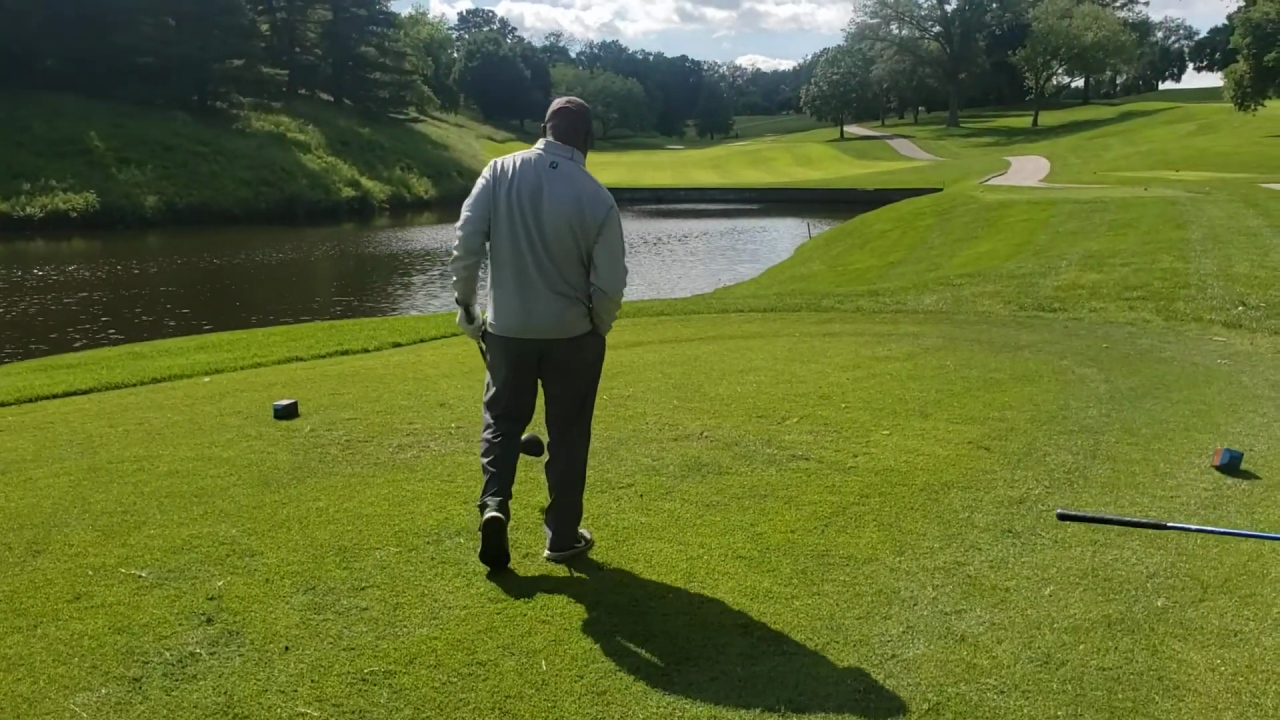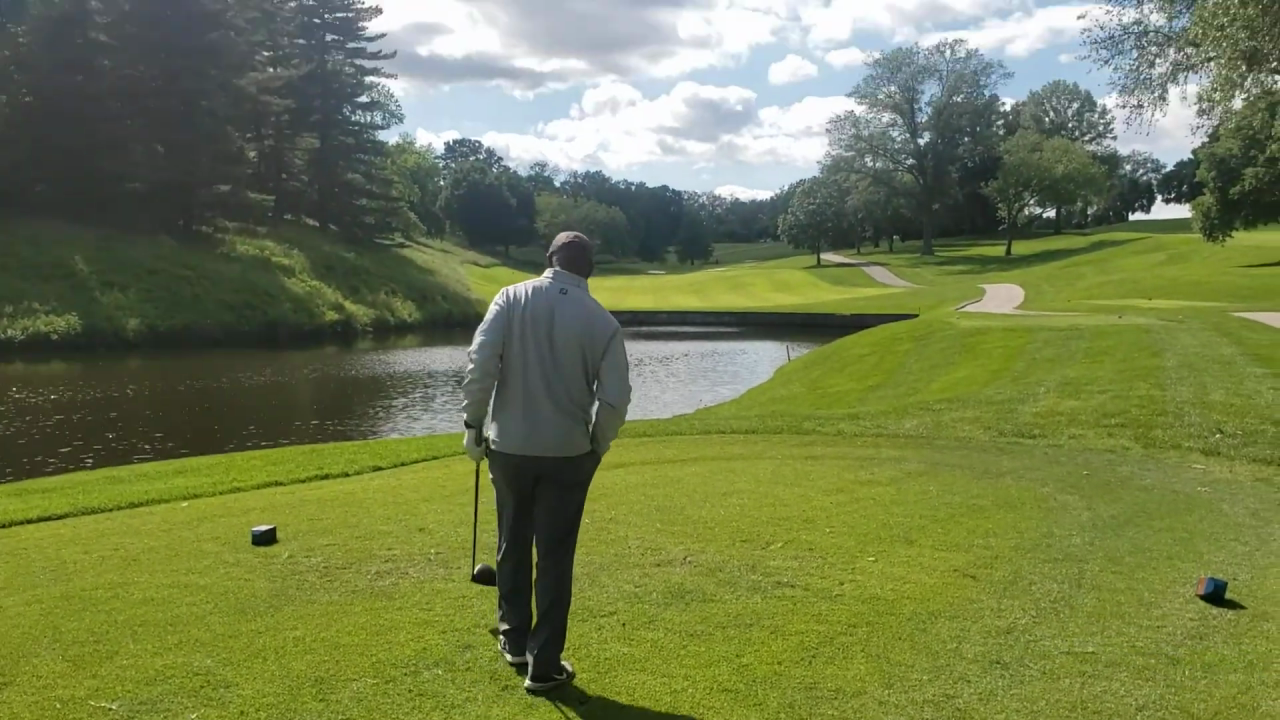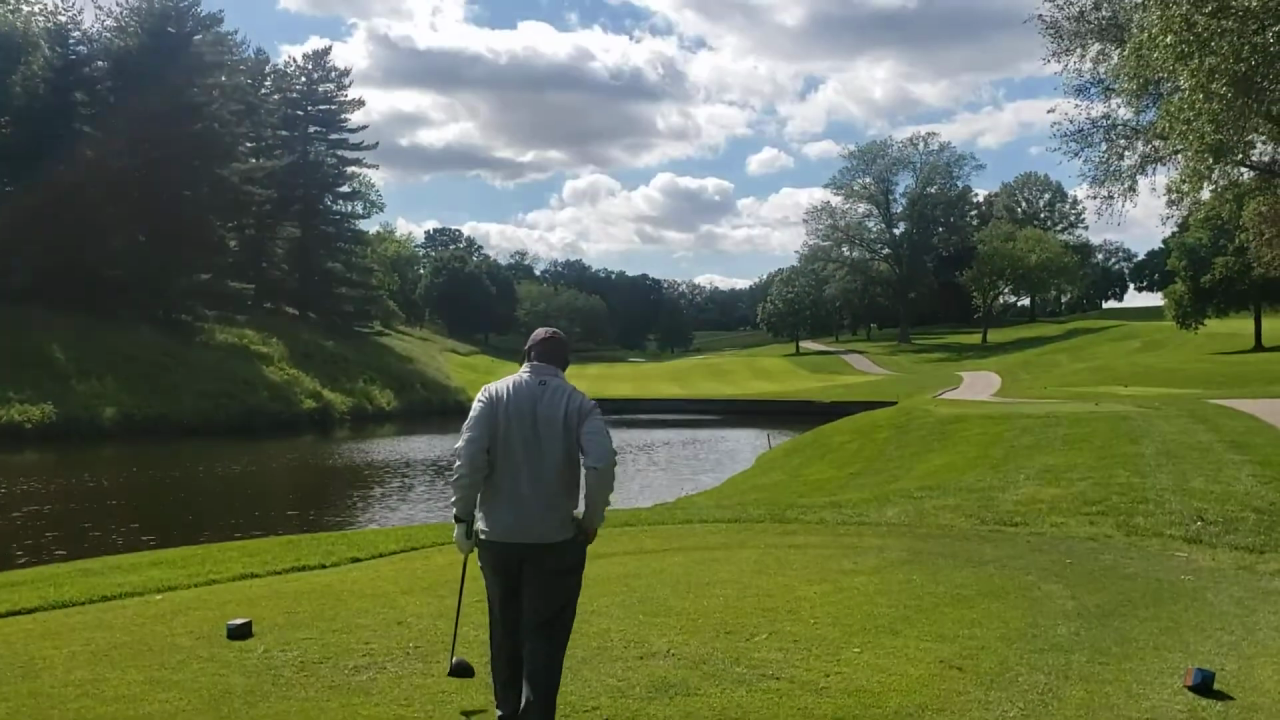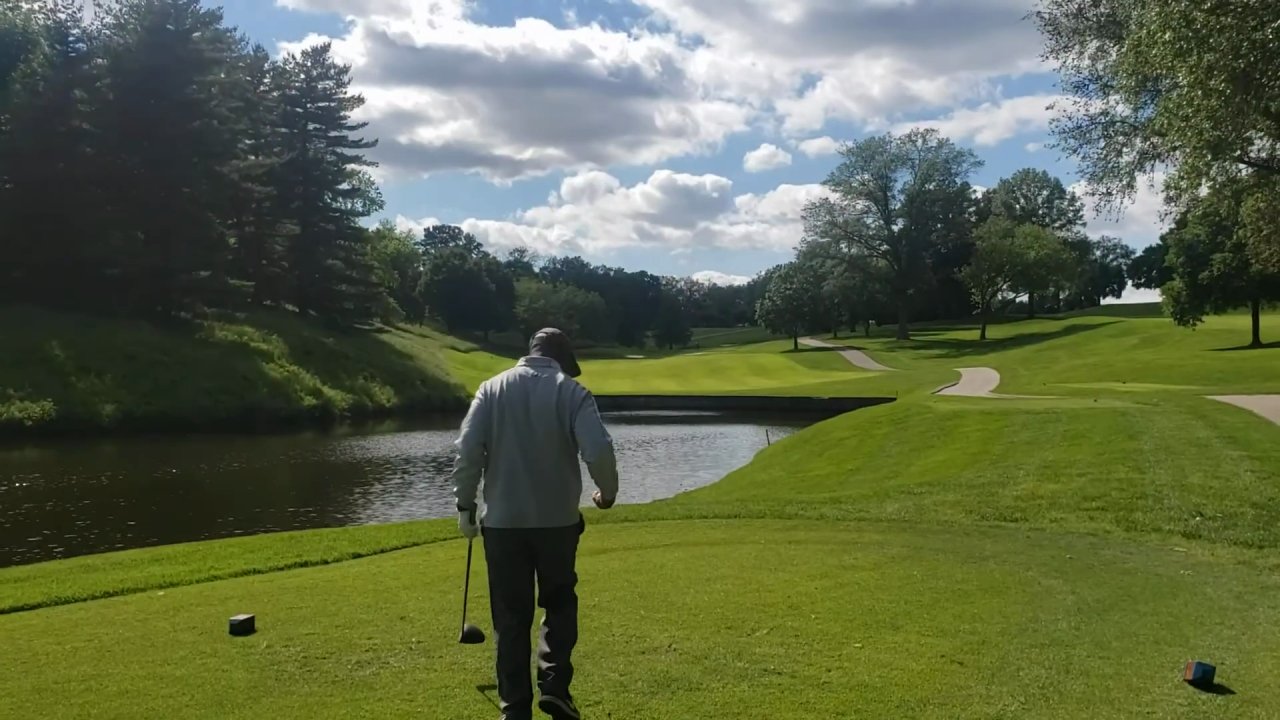
dt=0.3s
person 1, frame 1
left shoulder: (500, 171)
right shoulder: (596, 197)
left elbow: (466, 242)
right elbow: (609, 281)
left wrist: (466, 303)
right wrist: (599, 330)
left hip: (507, 328)
right hip: (571, 333)
left knee: (502, 421)
right knee: (568, 434)
left ankle: (494, 507)
right ankle: (562, 535)
person 1, frame 2
left shoulder: (511, 299)
right shoulder: (603, 321)
left elbow: (480, 366)
right elbow: (615, 401)
left wrist: (473, 425)
right wrist: (596, 451)
left hip: (508, 448)
right hip: (569, 455)
left knee: (513, 543)
right knee: (554, 555)
left ankle: (515, 639)
right ankle: (543, 665)
person 1, frame 3
left shoulder: (493, 394)
right shoulder: (579, 403)
left elbow: (468, 459)
right elbow: (601, 464)
left wrist: (463, 518)
right wrist: (590, 522)
left hip: (497, 535)
right hip: (555, 538)
left knee: (505, 629)
right knee: (545, 636)
person 1, frame 4
left shoulder: (492, 388)
right shoulder: (573, 392)
left elbow: (467, 451)
right elbow: (598, 450)
left wrist: (465, 506)
right wrist: (608, 492)
left hip: (503, 522)
right hip: (558, 520)
left knee: (510, 617)
right knee: (559, 604)
right ankle: (554, 688)
